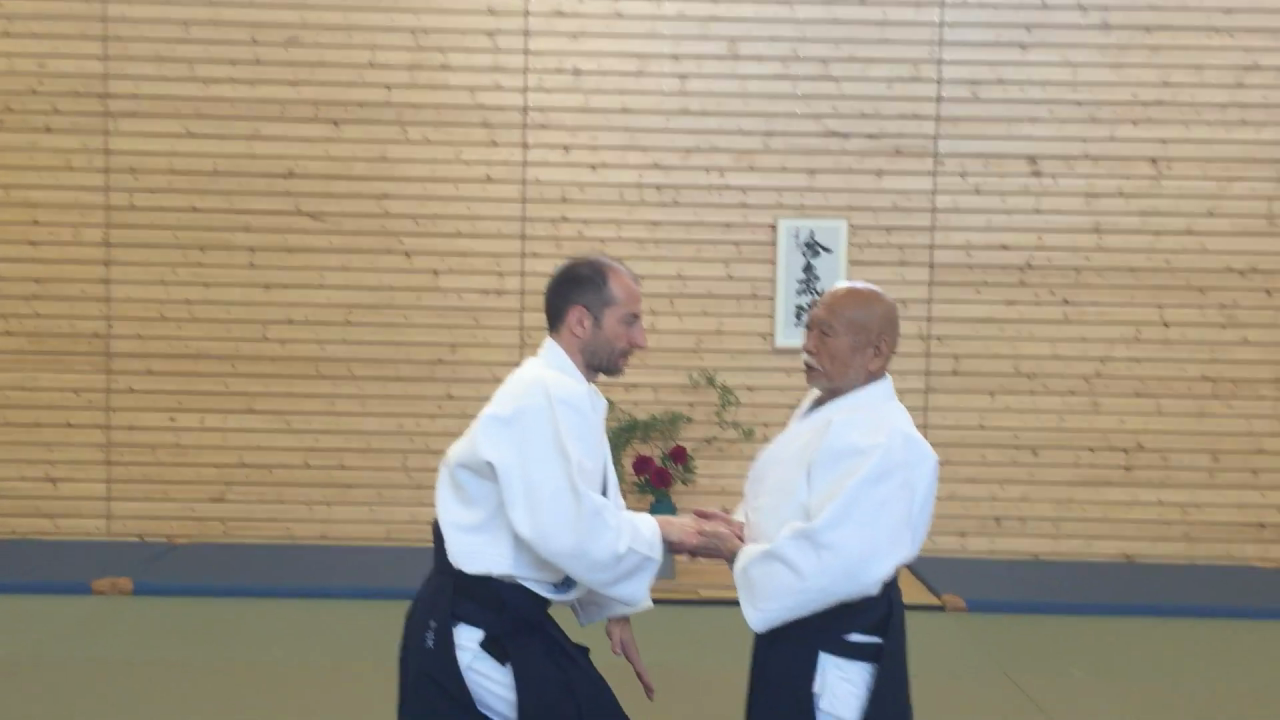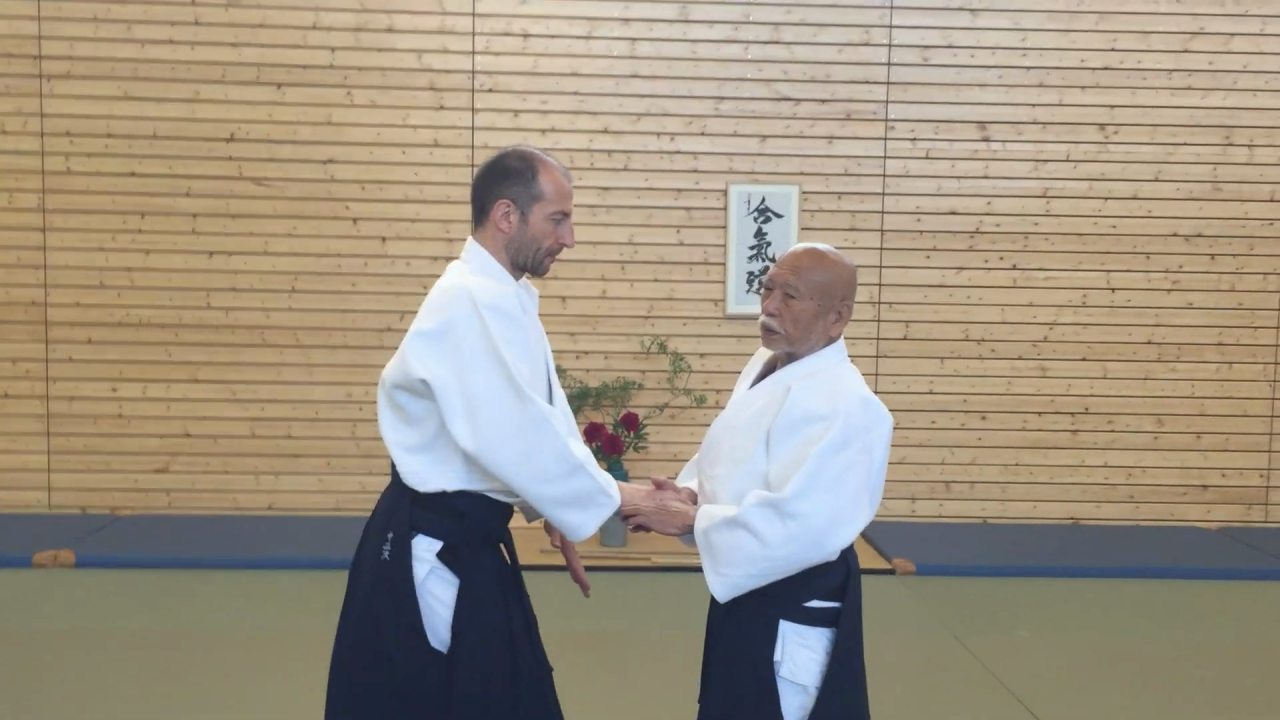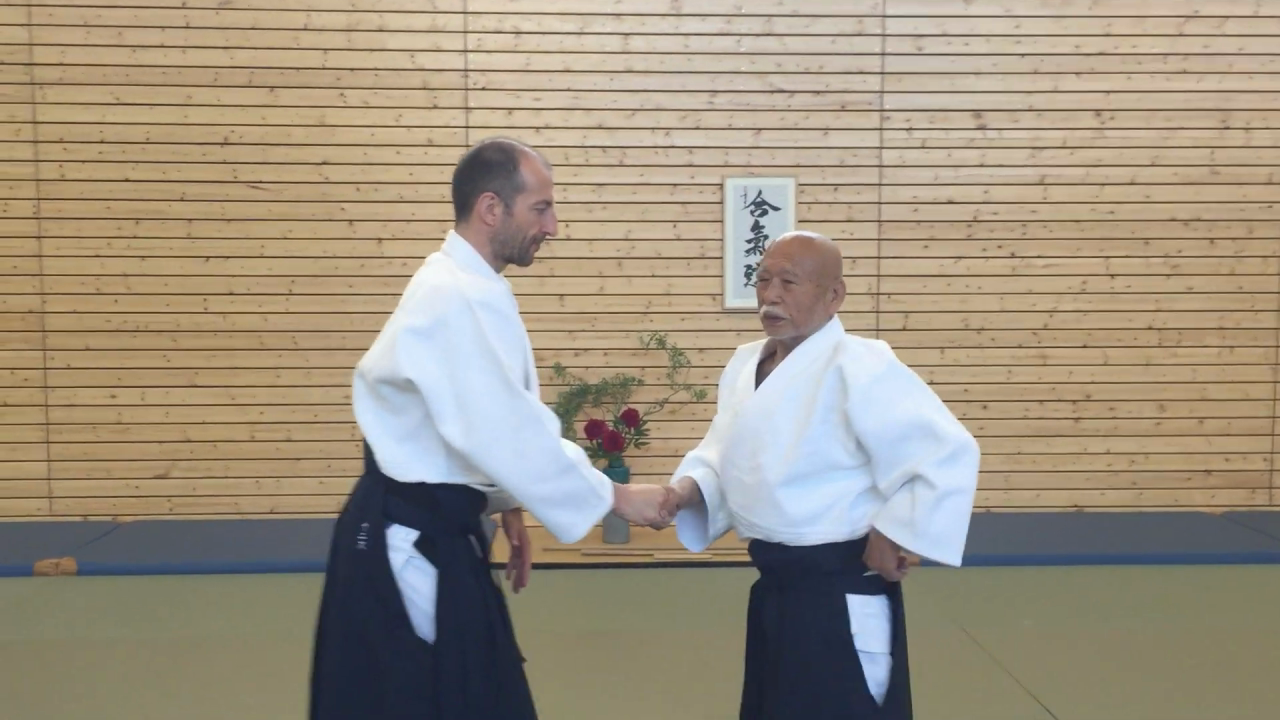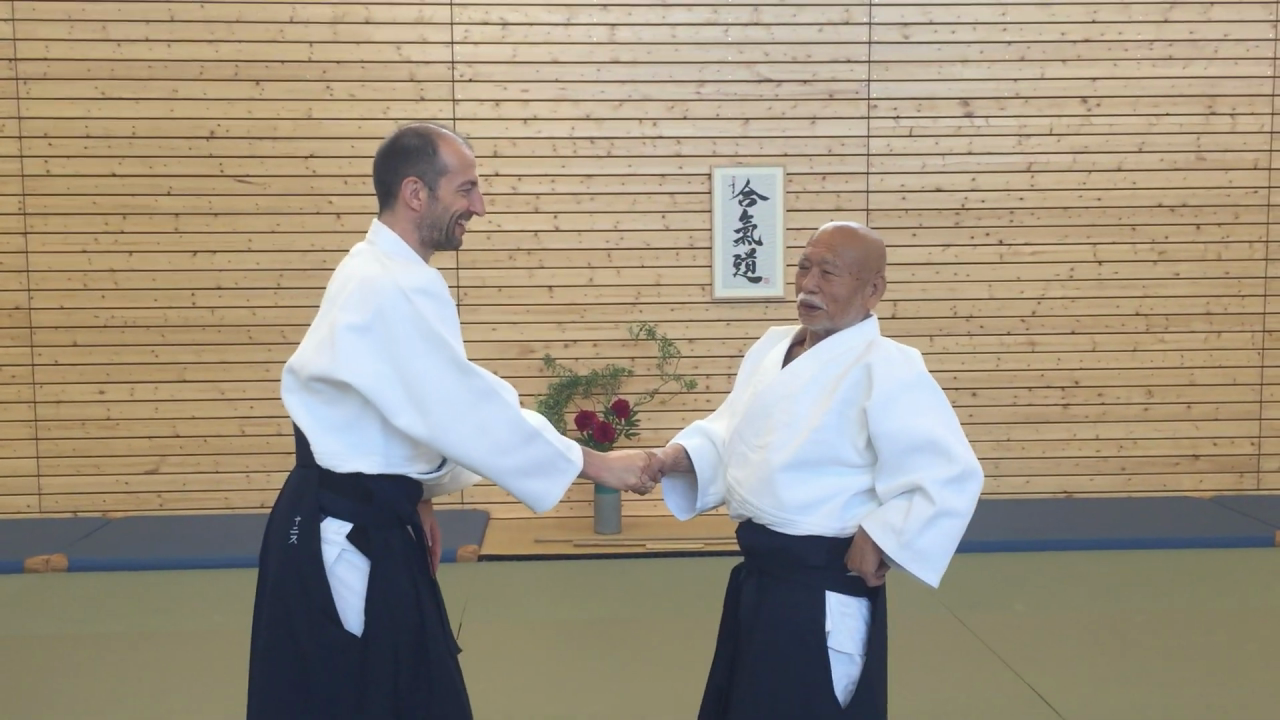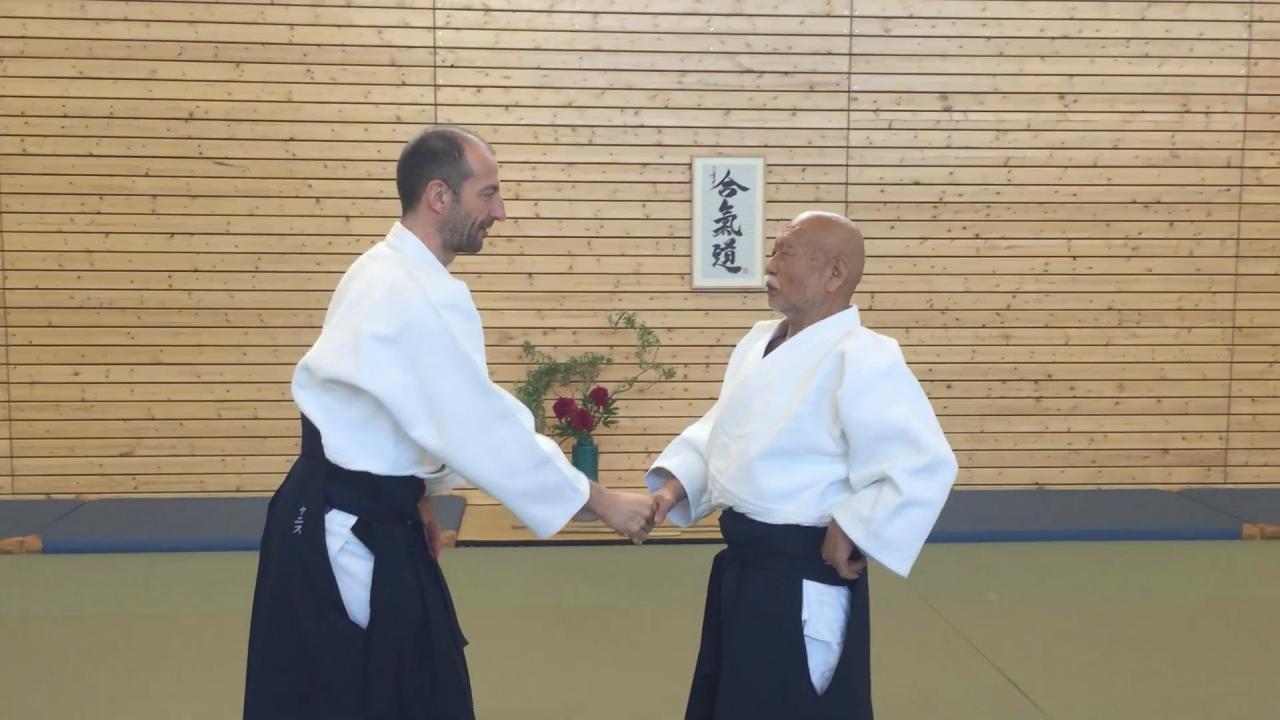
dt=1s
person 1, frame 1
left shoulder: (566, 394)
right shoulder: (544, 395)
left elbow: (588, 518)
right elbow: (568, 532)
left wrist: (612, 611)
right wrist: (658, 531)
left hip: (505, 623)
right hip: (475, 636)
person 1, frame 2
left shoulder: (501, 296)
right shoulder: (473, 302)
left elbow: (535, 421)
right elbow: (517, 438)
left wrist: (556, 514)
right wrist: (611, 495)
left hip: (463, 544)
right hip: (432, 555)
person 1, frame 3
left shoulder: (466, 286)
right shoulder: (460, 299)
right elbow: (506, 430)
left wrist: (508, 511)
right wrist: (615, 497)
left hip: (433, 535)
right hip: (404, 548)
person 1, frame 4
left shoulder: (380, 271)
right shoulder: (393, 289)
right elbow: (466, 410)
left wrist: (413, 498)
right wrist: (596, 464)
left hip: (362, 523)
right hip: (344, 538)
person 1, frame 5
left shoulder: (385, 270)
right shoulder: (423, 297)
right elbow: (485, 428)
left wrist: (413, 496)
right wrist: (603, 502)
left hip: (350, 514)
right hip: (346, 532)
person 2, frame 1
left shoulder: (885, 441)
right shoulder: (821, 408)
left elbow: (837, 561)
left wrist: (737, 551)
right wrist: (741, 528)
left hip: (839, 646)
right hip: (796, 627)
person 2, frame 2
left shoulder: (841, 404)
right shoulder: (766, 367)
left elbow: (802, 526)
left wrist: (691, 519)
right wrist: (691, 493)
left hip: (796, 608)
right hip: (752, 594)
person 2, frame 3
left shoulder: (861, 367)
right shoulder: (745, 365)
left elbow: (948, 454)
right elbow: (723, 455)
left wrist: (894, 535)
right wrist: (690, 488)
left hip: (841, 595)
right hip: (777, 587)
person 2, frame 4
left shoulder: (888, 370)
right shoulder: (771, 348)
left elbow: (951, 476)
right elbow: (731, 431)
left wrist: (880, 542)
right wrist: (681, 455)
left hip: (824, 593)
right hip: (759, 576)
person 2, frame 5
left shoulder: (863, 359)
right shoulder: (759, 341)
left elbow: (924, 465)
right elbow: (720, 429)
left wrist: (853, 531)
right wrist: (676, 483)
left hip: (804, 582)
right hip: (743, 565)
